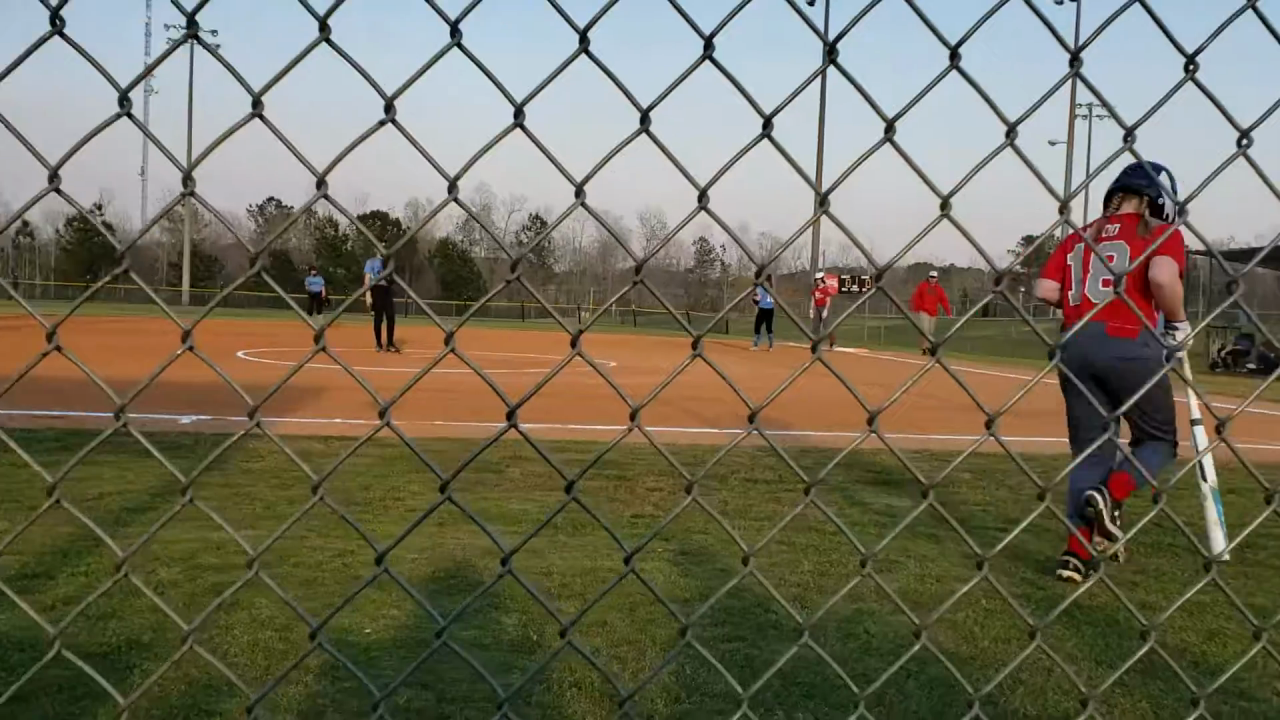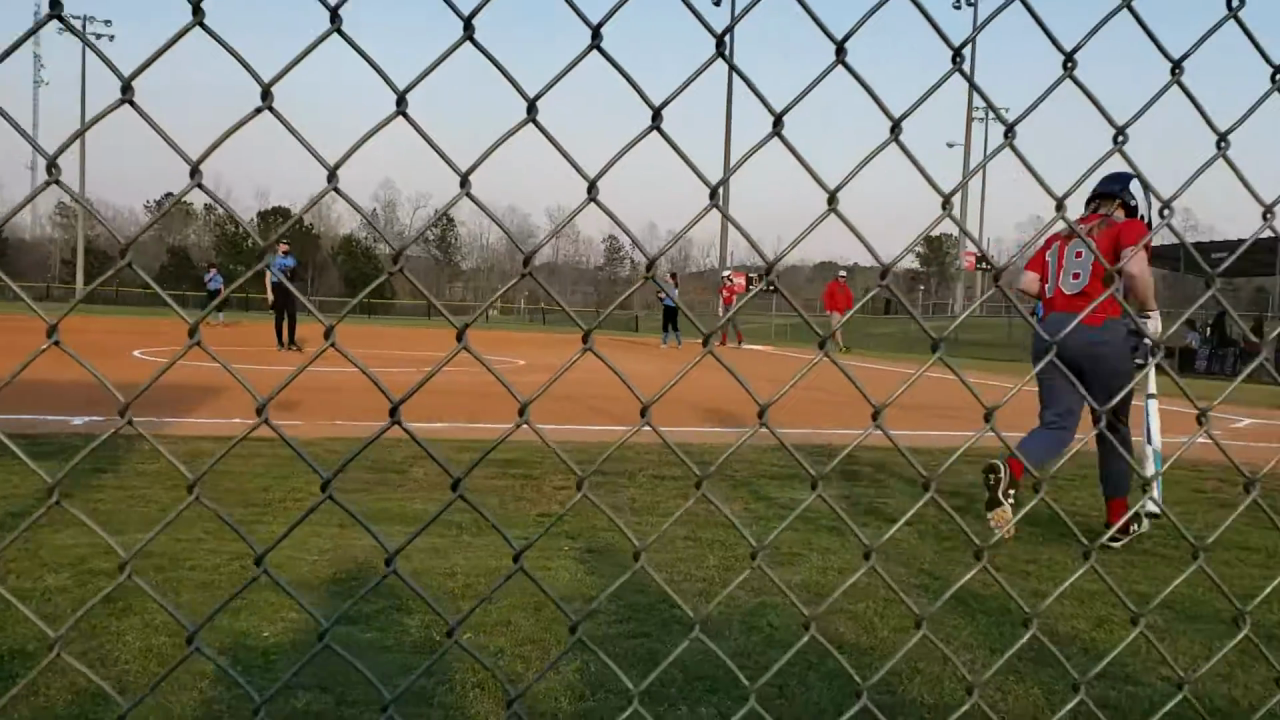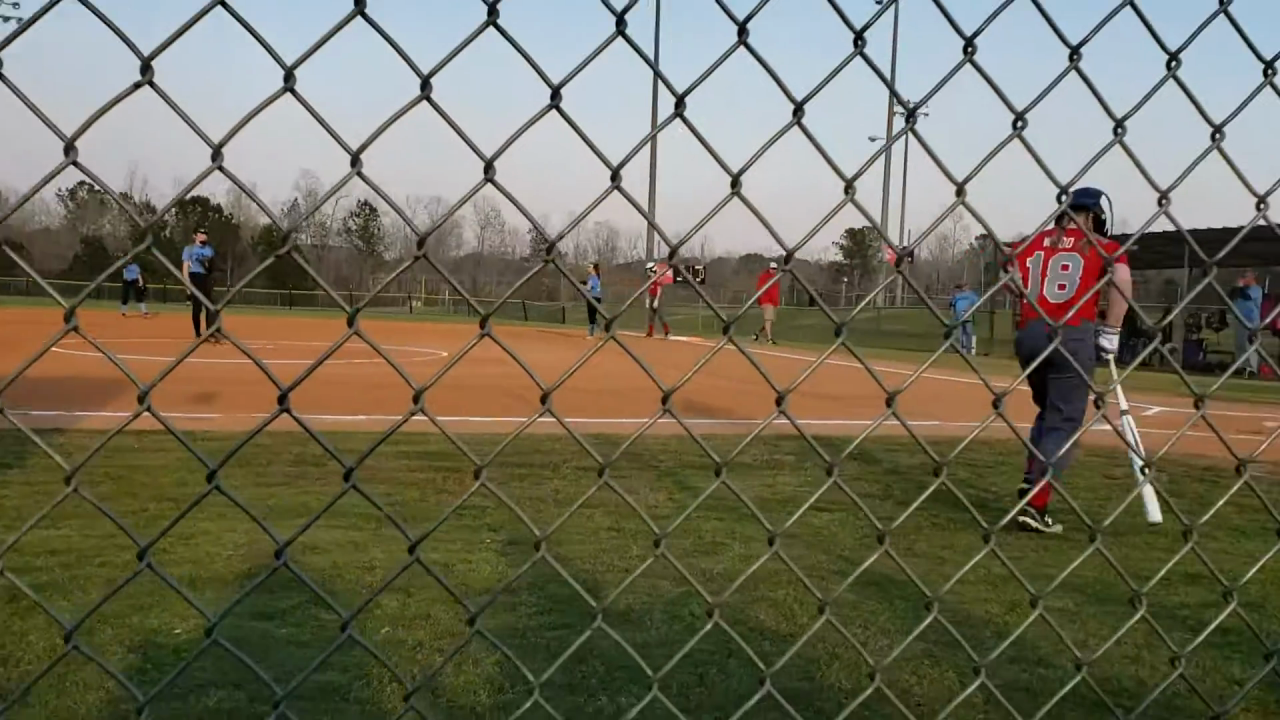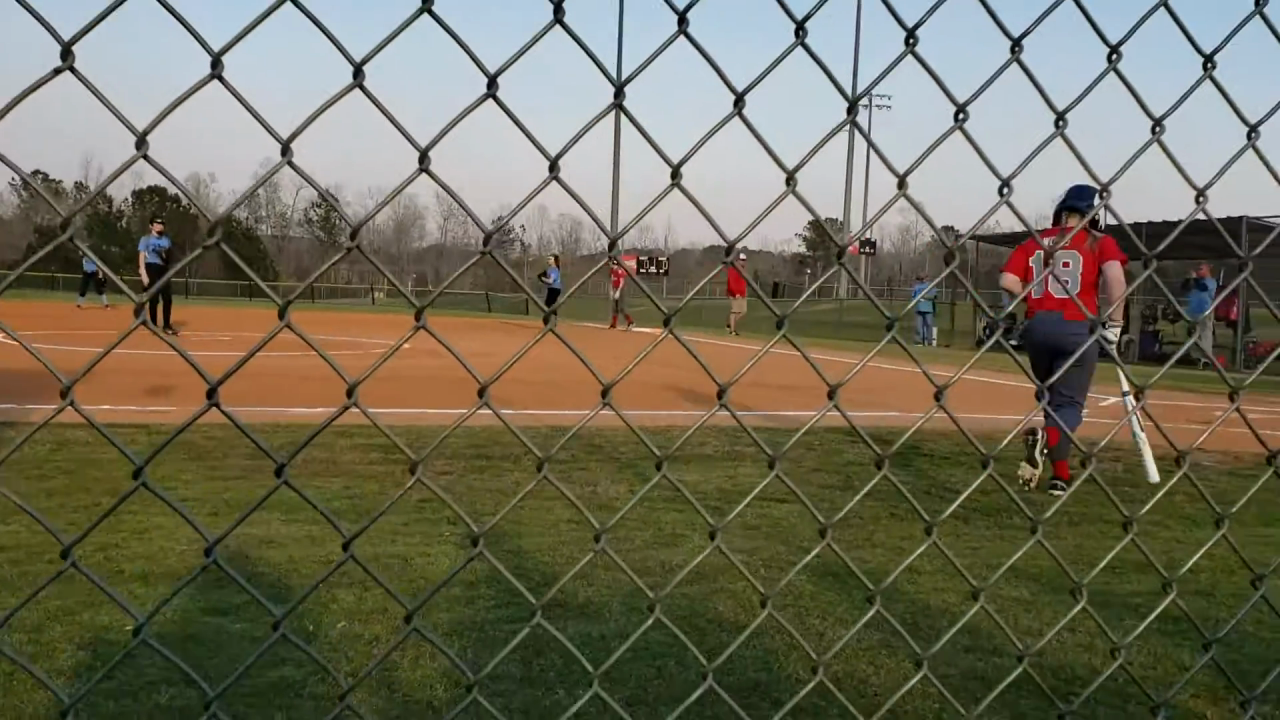
dt=0.2s
person 1, frame 1
left shoulder: (1077, 238)
right shoulder: (1161, 233)
left elbow: (1045, 291)
right elbow: (1162, 277)
right wrist: (1177, 324)
left hip: (1076, 347)
right hip: (1132, 347)
left knee: (1092, 452)
right knee: (1157, 442)
left ankle: (1077, 554)
right ankle: (1107, 499)
person 1, frame 2
left shoulder: (1060, 235)
right shoulder: (1131, 229)
left elbow: (1026, 283)
right elbow: (1134, 268)
right wrist: (1149, 312)
left hip: (1052, 334)
right hip: (1102, 336)
left knee: (1056, 427)
right knee: (1114, 428)
left ankle: (1008, 473)
right ankle: (1118, 523)
person 1, frame 3
left shoulder: (1032, 242)
right shoulder: (1106, 247)
right elbow: (1122, 281)
left wrist: (1036, 301)
right wrist: (1111, 329)
left hip: (1029, 335)
right hip: (1073, 337)
left knee: (1052, 411)
right knee: (1063, 425)
left ankle: (1034, 477)
right ankle: (1035, 506)
person 1, frame 4
left shoulder: (1033, 242)
right shoulder: (1102, 243)
left elbow: (1007, 281)
right elbow: (1115, 278)
right wrist: (1114, 324)
left hip: (1036, 327)
right hip: (1077, 330)
left knee: (1053, 401)
right knee: (1069, 407)
left ankle: (1061, 477)
right ankle: (1041, 440)
